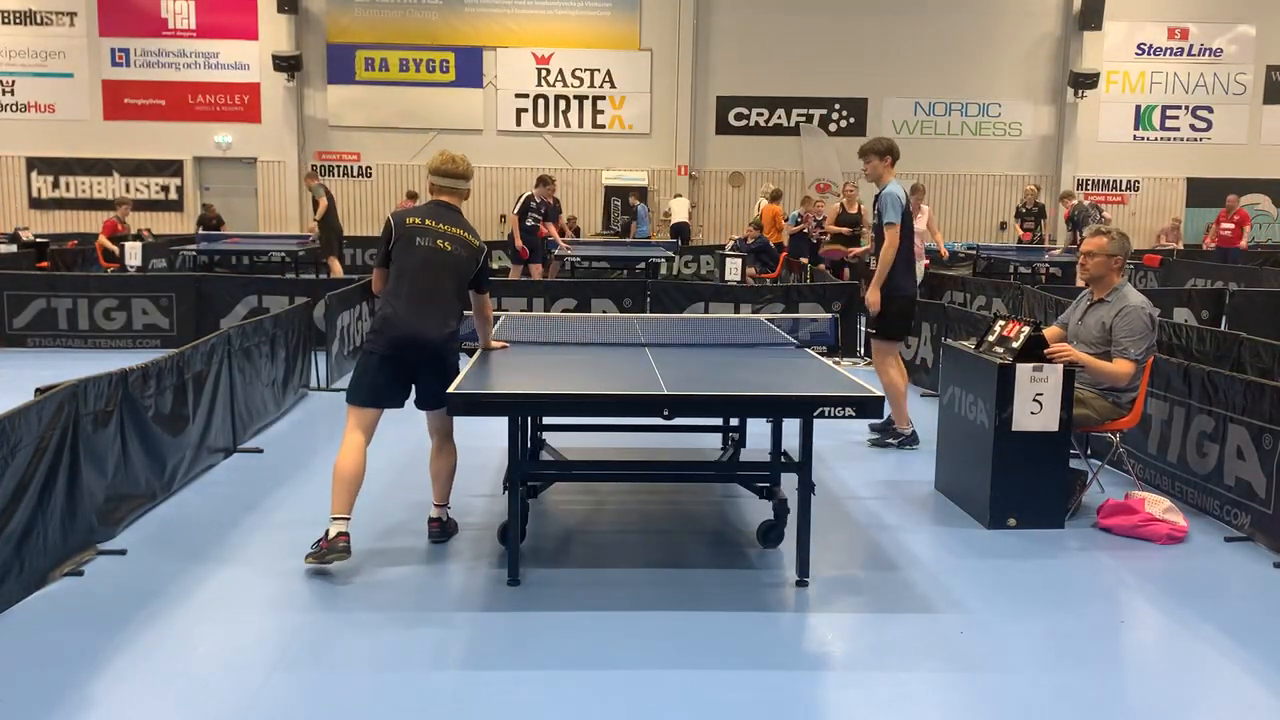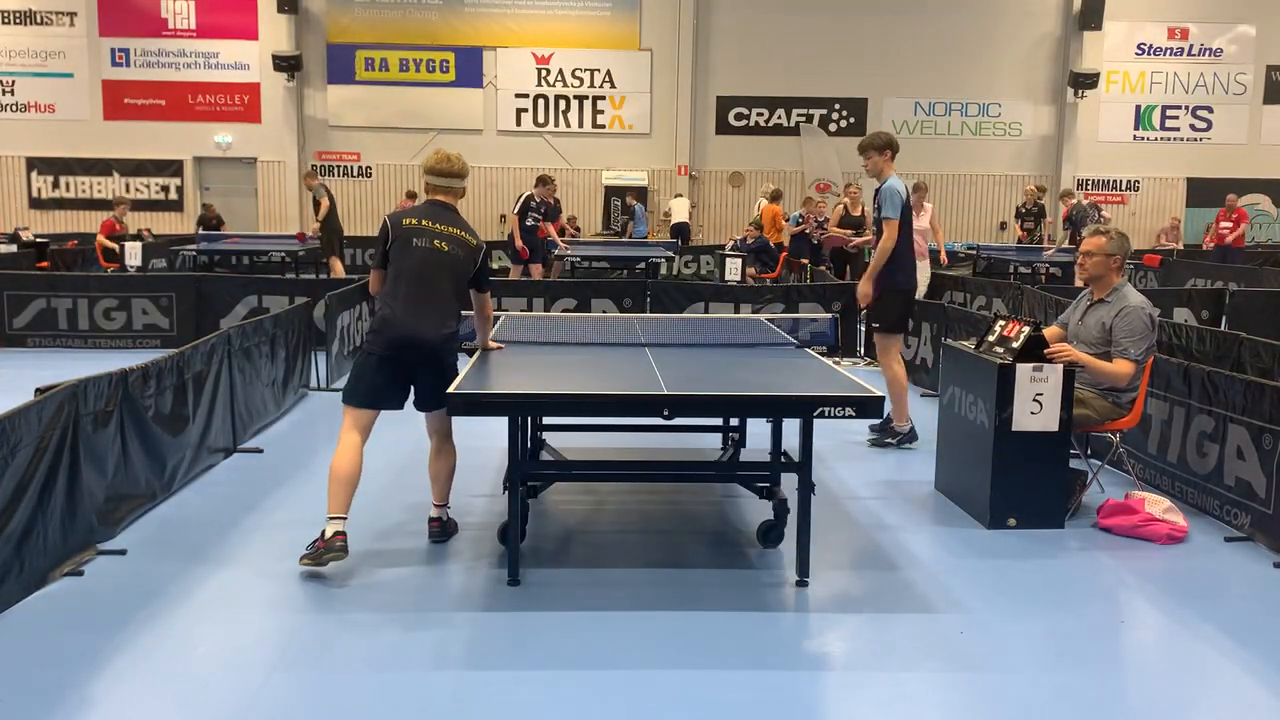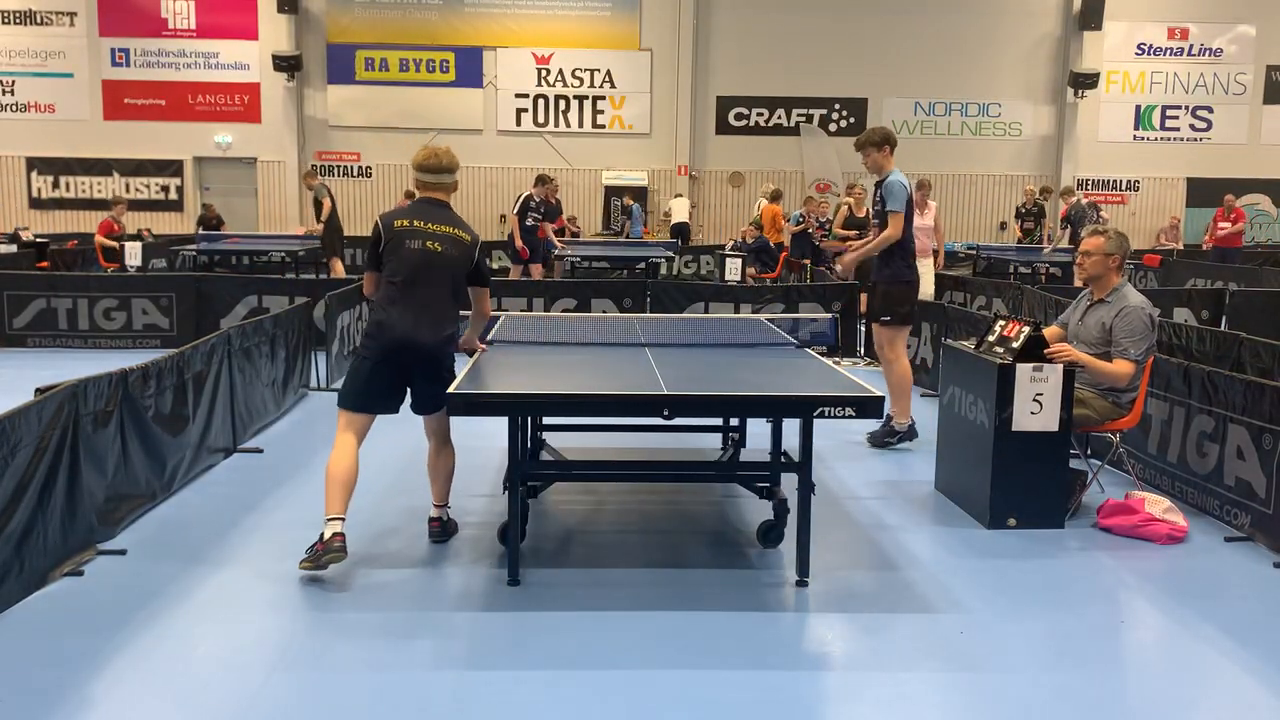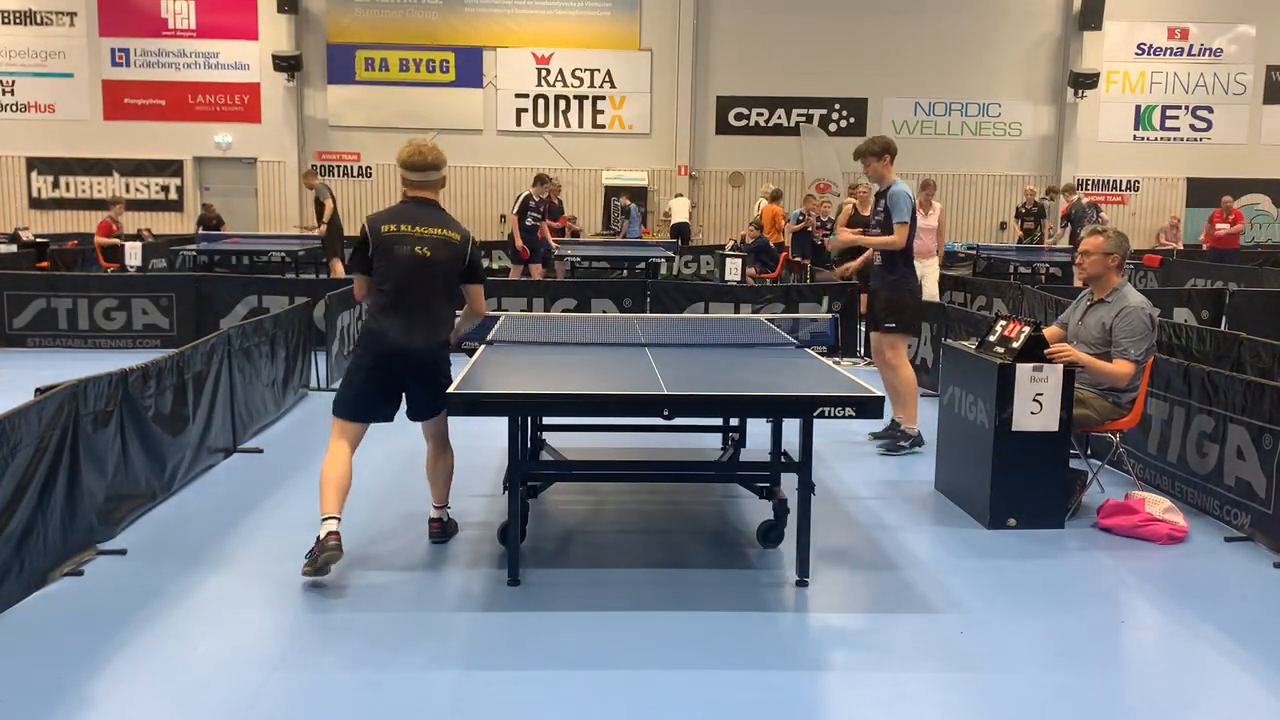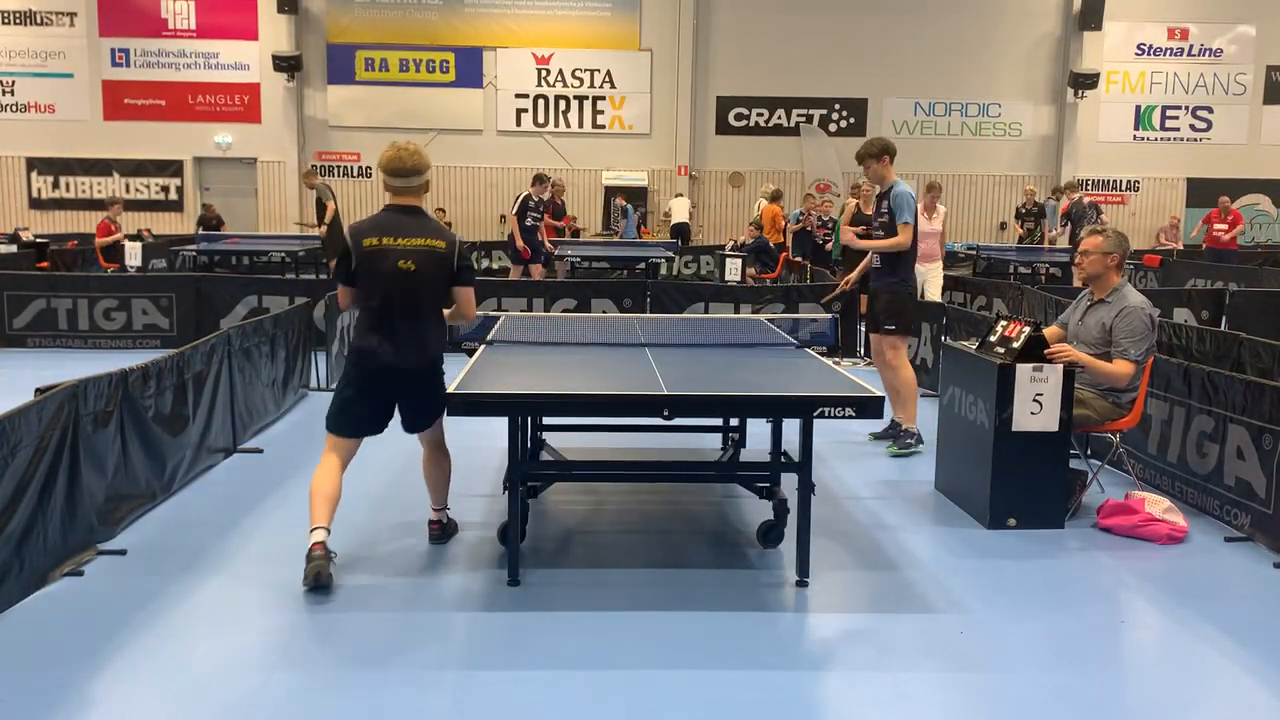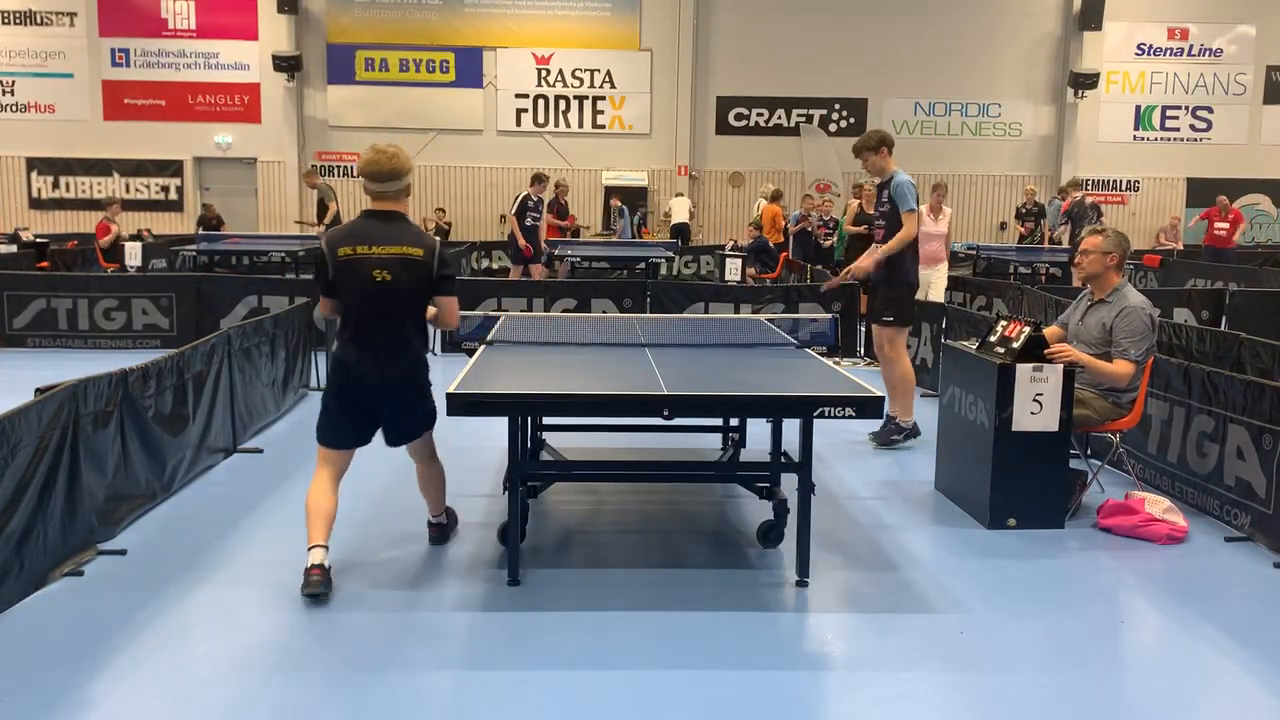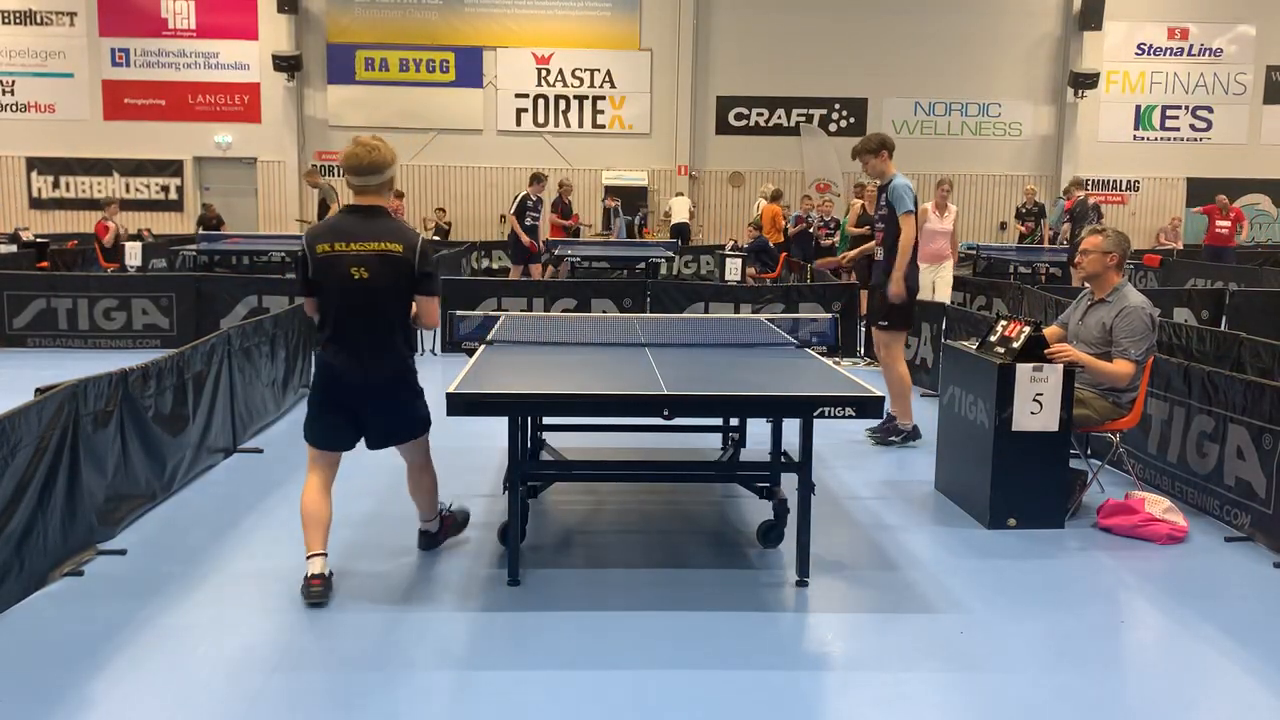
dt=0.1s
person 1, frame 1
left shoulder: (400, 220)
right shoulder: (474, 241)
left elbow: (378, 285)
right elbow: (483, 308)
right wrist: (487, 341)
left hip: (391, 335)
right hip: (441, 342)
left knee: (357, 431)
right knee: (441, 432)
left ankle: (338, 532)
right ankle: (439, 518)
person 1, frame 2
left shoulder: (397, 221)
right shoulder: (473, 240)
left elbow: (376, 286)
right elbow: (484, 310)
right wrist: (484, 341)
left hip: (389, 336)
right hip: (440, 343)
left knee: (353, 431)
right knee: (440, 432)
left ankle: (335, 532)
right ankle: (439, 517)
person 1, frame 3
left shoulder: (389, 222)
right shoulder: (468, 236)
left elbow: (370, 289)
right elbow: (483, 309)
right wrist: (470, 339)
left hip: (384, 340)
right hip: (436, 346)
left knee: (348, 433)
right knee: (439, 433)
left ankle: (333, 533)
right ankle: (439, 517)
person 1, frame 4
left shoulder: (376, 225)
right shoulder: (460, 236)
left elbow: (361, 292)
right elbow: (477, 308)
right wrist: (455, 329)
left hip: (378, 347)
right hip: (430, 352)
left knee: (342, 439)
right knee: (437, 436)
left ankle: (329, 532)
right ankle: (439, 518)
person 1, frame 5
left shoulder: (358, 234)
right shoulder: (446, 240)
left elbow: (345, 300)
right elbow: (468, 311)
left hip: (368, 361)
right hip: (423, 363)
left knee: (335, 453)
right knee: (433, 442)
left ankle: (319, 543)
right ankle: (439, 520)
person 1, frame 6
left shoulder: (335, 242)
right shoulder: (428, 246)
left elbow: (327, 309)
right elbow: (449, 319)
left hip: (350, 374)
right hip: (406, 374)
left knee: (327, 469)
right knee: (423, 450)
left ankle: (316, 561)
right ankle: (438, 521)
person 1, frame 7
left shoulder: (316, 238)
right shoulder: (411, 242)
left elbow: (311, 308)
right elbow: (430, 319)
left hip: (334, 375)
right hip: (392, 374)
left knee: (319, 470)
right knee: (417, 455)
left ankle: (316, 570)
right ankle: (432, 525)
person 2, frame 1
left shoulder: (890, 194)
right shoulder: (887, 193)
left elbow: (892, 245)
left wrist: (875, 287)
left hip: (894, 290)
right hip: (893, 288)
left knee: (884, 360)
right knee: (888, 357)
left ankle: (905, 430)
right ankle: (898, 419)
person 2, frame 2
left shoulder: (890, 188)
right shoulder: (886, 188)
left elbow: (891, 239)
left wrist: (867, 279)
left hip: (895, 282)
right hip: (888, 281)
left knee: (888, 354)
right knee: (886, 352)
left ankle: (902, 427)
right ankle: (896, 418)
person 2, frame 3
left shoulder: (895, 183)
right shoulder: (884, 183)
left elbow: (895, 232)
left wrist: (859, 256)
right wrist: (862, 243)
left hip: (898, 278)
right hip: (886, 277)
left knee: (894, 349)
right knee: (883, 349)
left ankle: (903, 424)
right ankle: (895, 417)
person 2, frame 4
left shoulder: (899, 192)
right shoulder: (881, 194)
left elbow: (899, 240)
left wrist: (855, 239)
right wrist: (858, 262)
left hip: (899, 286)
right hip: (881, 285)
left knee: (896, 355)
right knee: (880, 356)
left ankle: (911, 431)
right ankle: (899, 421)
person 2, frame 5
left shoulder: (901, 193)
right shoulder: (882, 195)
left elbow: (904, 241)
left wrist: (859, 243)
right wrist: (858, 271)
left hip: (898, 288)
right hip: (880, 286)
left knee: (896, 357)
right knee: (880, 357)
left ankle: (911, 430)
right ankle: (899, 421)
person 2, frame 6
left shoulder: (902, 183)
right shoulder: (883, 185)
left elbow: (909, 231)
left wrist: (873, 261)
right wrist: (859, 262)
left hip: (897, 278)
right hip: (881, 278)
left knee: (895, 350)
right knee: (882, 348)
left ankle: (907, 423)
right ankle: (895, 417)
person 2, frame 7
left shoulder: (899, 186)
right shoulder: (884, 189)
left elbow: (908, 233)
left wrist: (897, 277)
right wrist: (859, 251)
left hip: (896, 281)
right hip: (882, 280)
left knee: (893, 353)
right knee: (883, 351)
left ankle: (906, 426)
right ankle: (895, 417)
person 3, frame 1
left shoulder: (1132, 309)
right shoulder: (1085, 297)
left elbow: (1122, 375)
right elbow: (1052, 334)
left wrist: (1081, 358)
left hip: (1105, 400)
right hip: (1071, 386)
person 3, frame 2
left shoulder: (1132, 309)
right shoulder: (1085, 297)
left elbow: (1122, 375)
right elbow: (1052, 334)
left wrist: (1080, 358)
left hip: (1105, 399)
right hip: (1071, 386)
person 3, frame 3
left shoulder: (1132, 309)
right shoulder: (1085, 297)
left elbow: (1122, 375)
right elbow: (1051, 334)
left wrist: (1081, 358)
left hip: (1106, 400)
right hip: (1071, 386)
person 3, frame 4
left shoulder: (1132, 309)
right shoulder: (1085, 297)
left elbow: (1122, 375)
right elbow: (1051, 335)
left wrist: (1080, 358)
left hip: (1106, 399)
right hip: (1071, 386)
person 3, frame 5
left shoulder: (1132, 309)
right shoulder: (1085, 297)
left elbow: (1122, 375)
right elbow: (1051, 334)
left wrist: (1080, 358)
left hip: (1106, 400)
right hip: (1071, 386)
person 3, frame 6
left shoulder: (1133, 309)
right shoulder: (1086, 297)
left elbow: (1122, 376)
right elbow: (1051, 335)
left wrist: (1081, 359)
left hip: (1106, 400)
right hip: (1071, 386)
person 3, frame 7
left shoulder: (1132, 308)
right shoulder: (1086, 297)
left elbow: (1122, 375)
right elbow: (1051, 334)
left wrist: (1081, 358)
left hip: (1105, 400)
right hip: (1071, 386)
